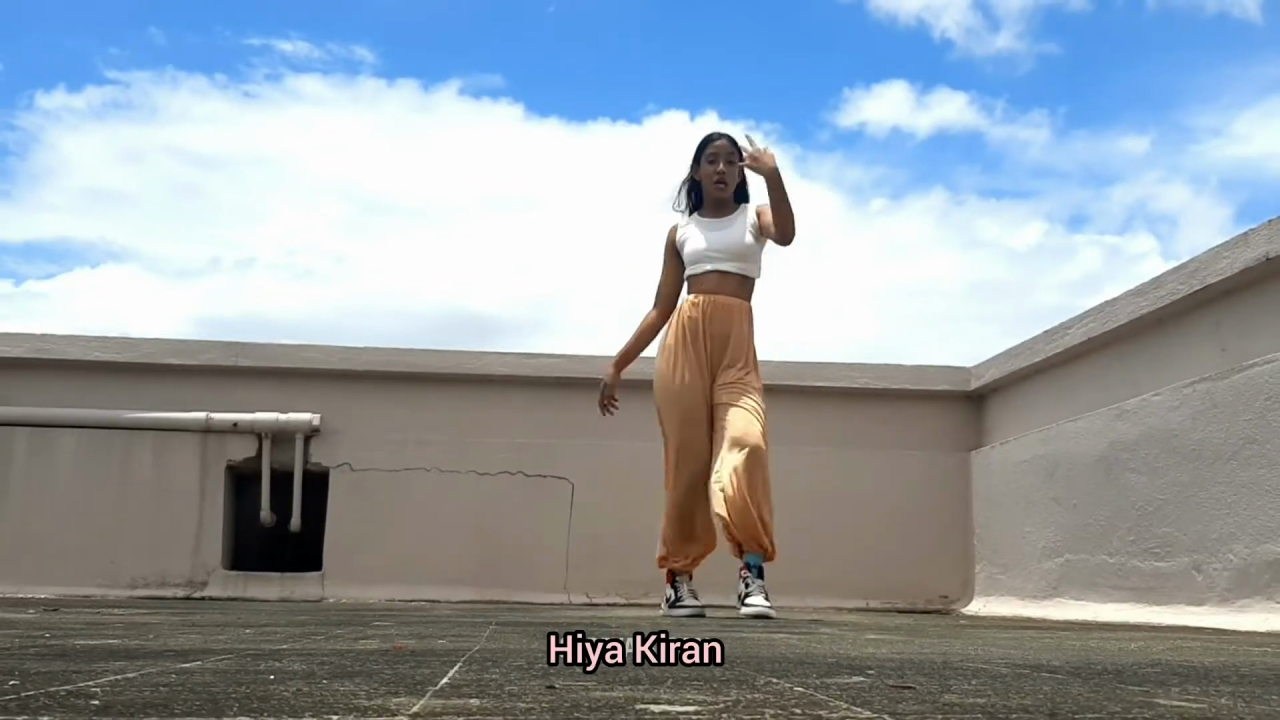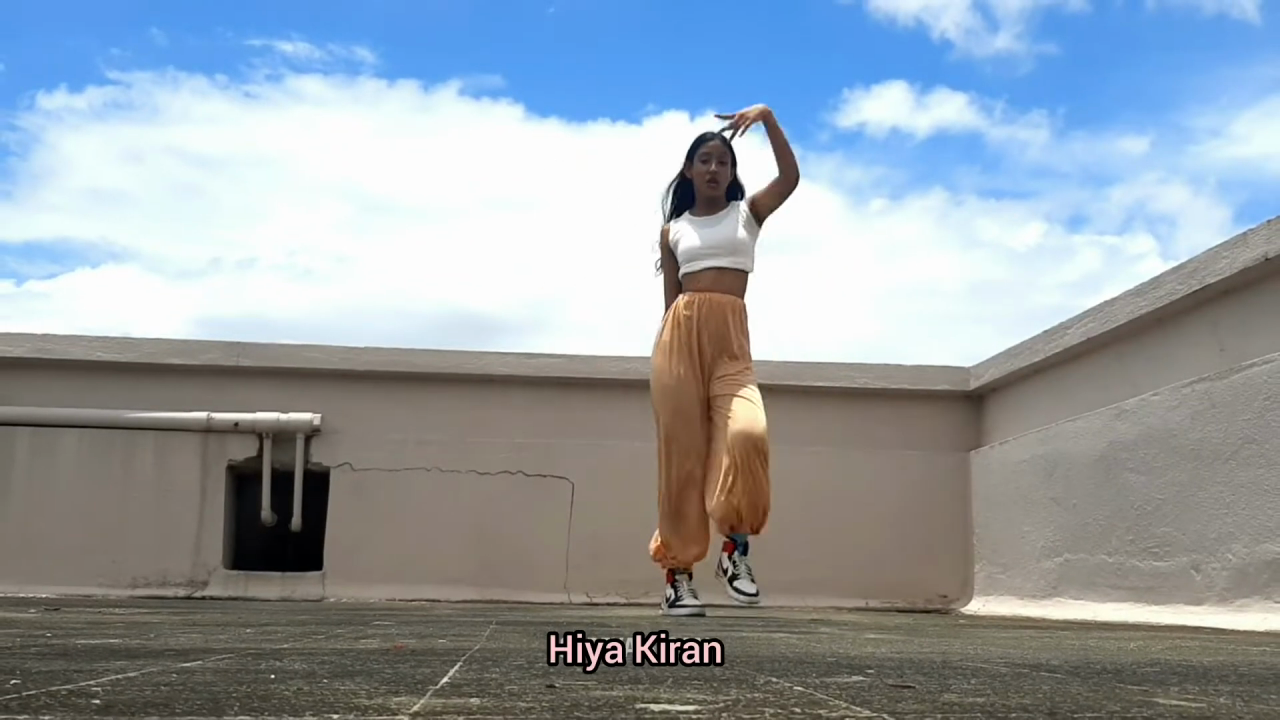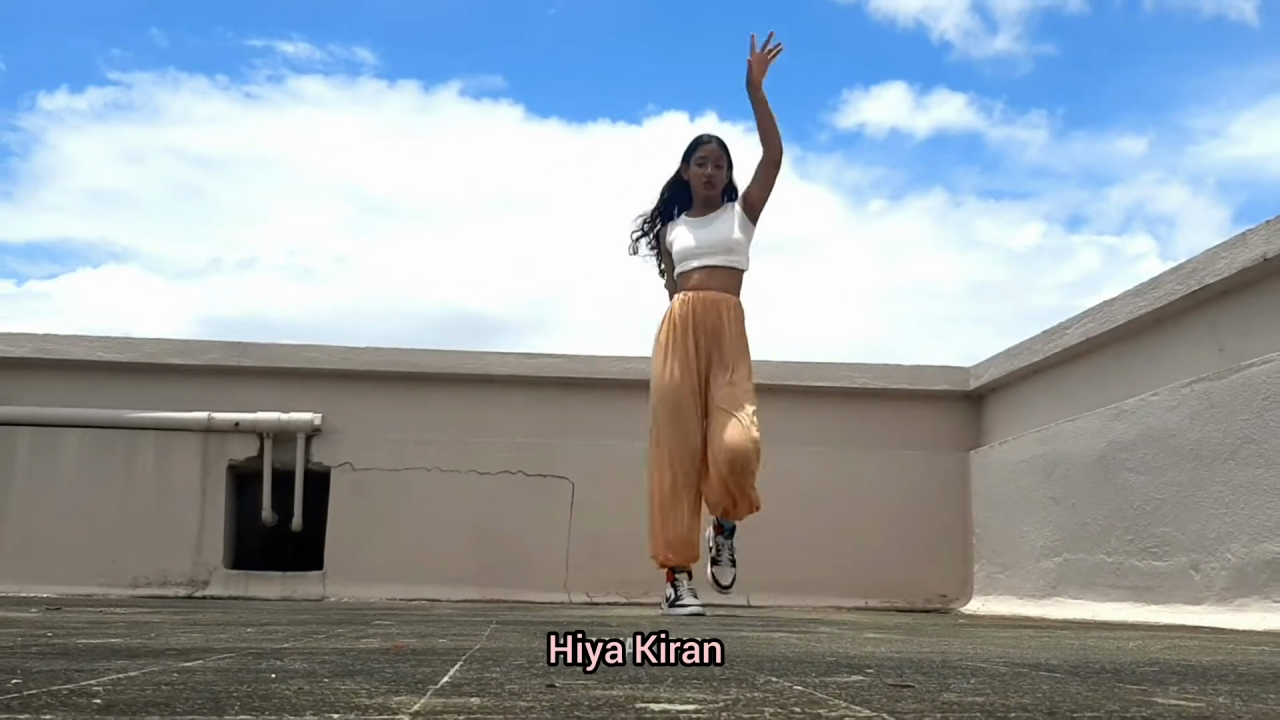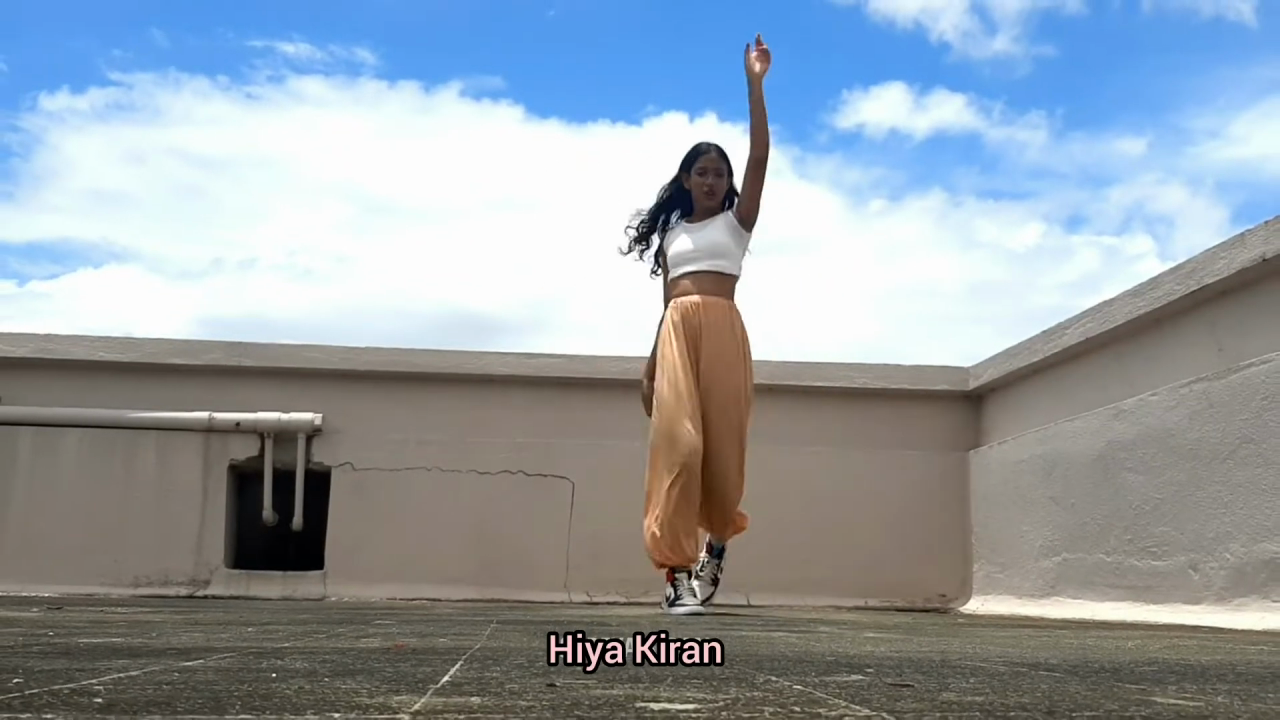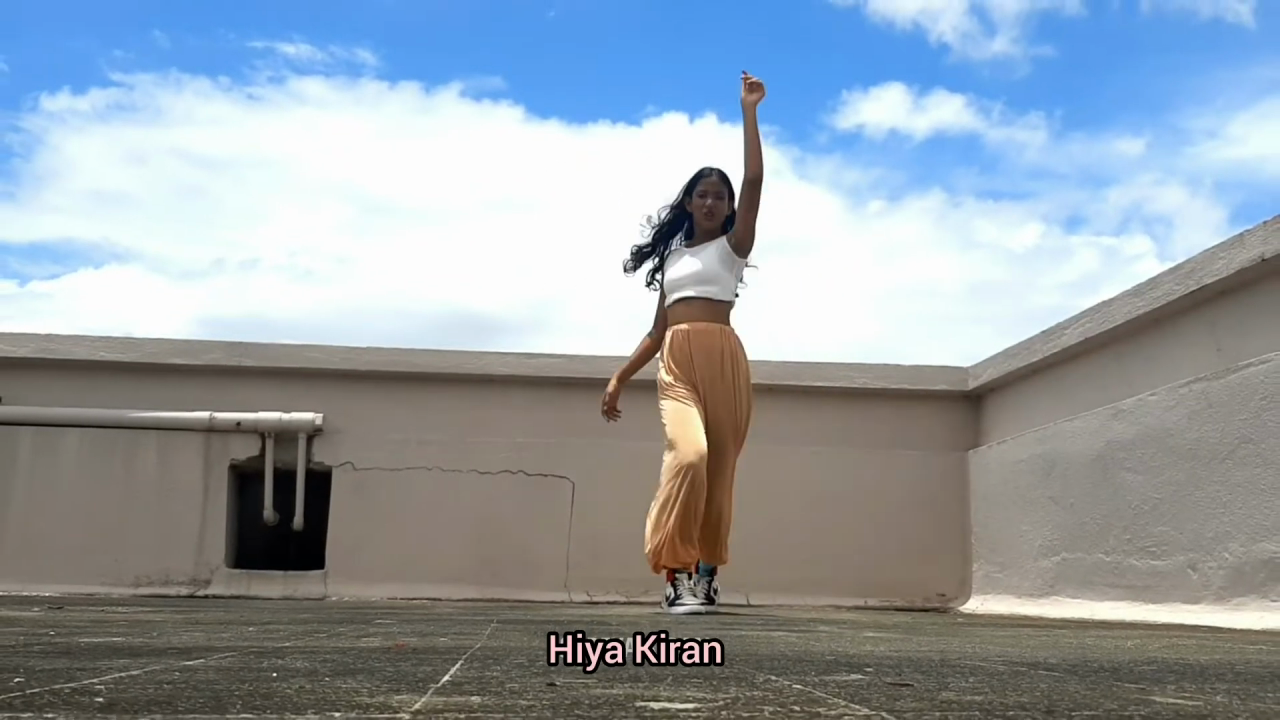
dt=0.1s
person 1, frame 1
left shoulder: (755, 214)
right shoulder: (681, 230)
left elbow: (785, 235)
right elbow: (661, 309)
left wrist: (773, 176)
right wrist: (615, 365)
left hip: (734, 341)
right hip: (684, 339)
left knee: (745, 443)
right knee: (687, 457)
left ankle: (753, 577)
right ankle: (679, 576)
person 1, frame 2
left shoulder: (751, 211)
right shoulder: (672, 229)
left elbow: (790, 177)
left wrist: (766, 117)
right wrist: (661, 358)
left hip: (732, 336)
right hip: (681, 335)
left knee: (746, 432)
right knee: (681, 453)
left ankle: (735, 547)
right ankle: (678, 575)
person 1, frame 3
left shoulder: (744, 211)
right shoulder: (670, 227)
left elbow: (774, 156)
left wrist: (756, 85)
right wrist: (664, 362)
left hip: (728, 329)
right hip: (677, 330)
left knee: (739, 440)
right knee: (678, 448)
left ankle: (724, 527)
right ankle: (677, 573)
person 1, frame 4
left shoulder: (739, 219)
right shoulder: (670, 232)
left elbow: (760, 155)
left wrist: (754, 86)
right wrist: (649, 371)
left hip: (726, 333)
right hip: (675, 334)
left knee: (725, 447)
right knee: (680, 447)
left ankle: (716, 548)
right ankle: (677, 569)
person 1, frame 5
left shoulder: (734, 244)
right shoulder: (669, 257)
left elbow: (756, 184)
right elbow: (659, 328)
left wrist: (747, 114)
right wrist: (620, 380)
left hip: (724, 357)
right hip: (677, 365)
left knee: (717, 469)
right knee: (688, 455)
left ankle: (705, 571)
right ankle: (678, 574)
